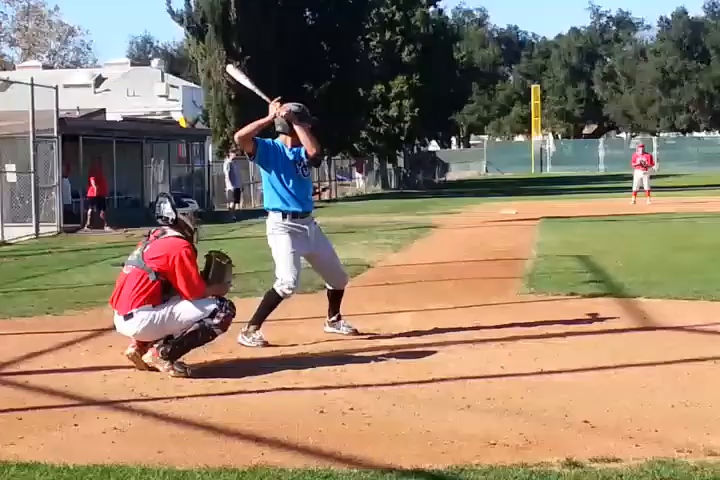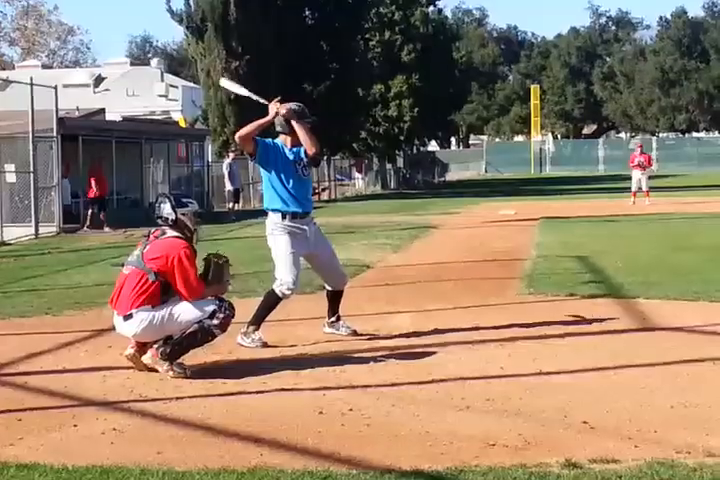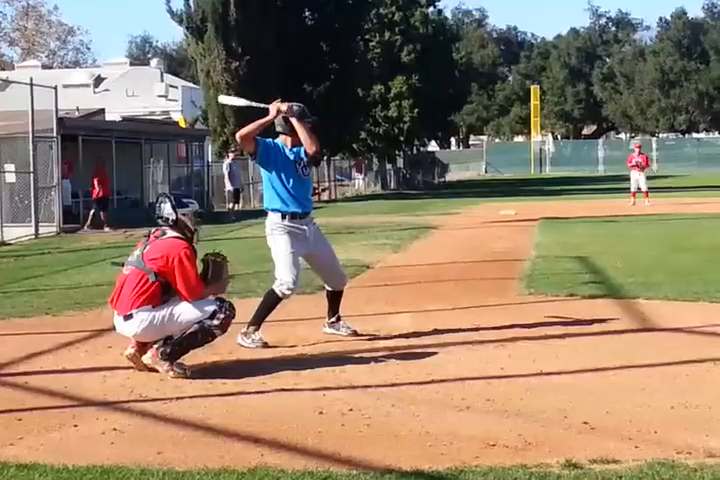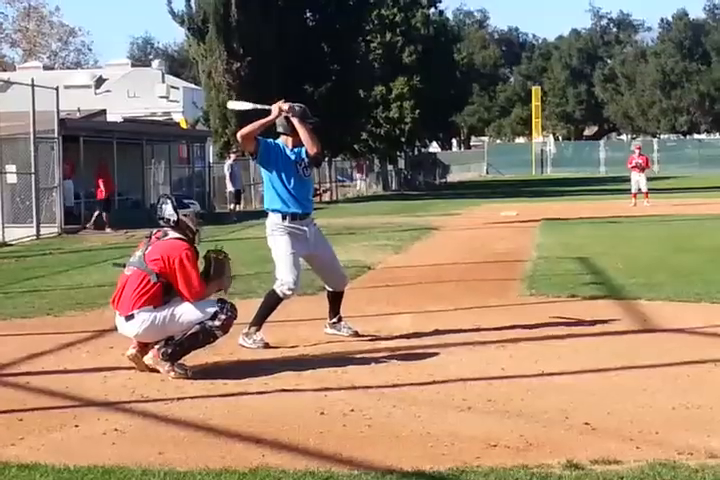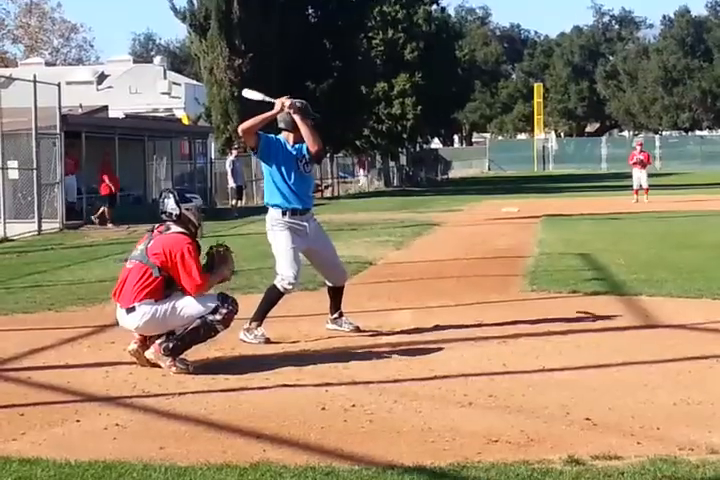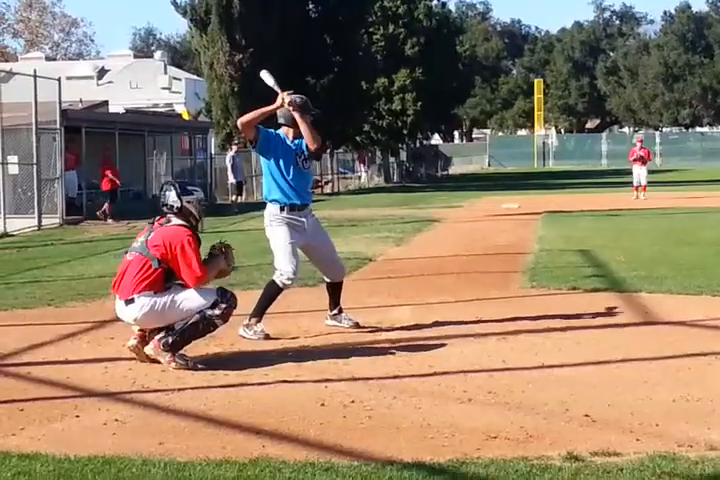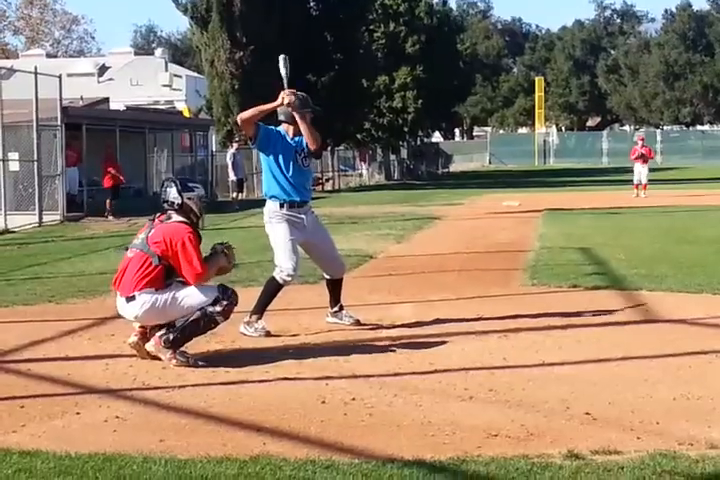
dt=0.1s
person 1, frame 1
left shoulder: (303, 152)
right shoulder: (268, 149)
left elbow: (315, 151)
right elbow: (239, 138)
left wrist: (293, 119)
right wrist: (269, 118)
left hip: (308, 224)
right hip: (282, 225)
left knee: (338, 276)
right knee: (287, 283)
left ankle: (334, 319)
right ankle: (250, 330)
person 1, frame 2
left shoulder: (303, 152)
right shoulder: (268, 148)
left elbow: (314, 150)
right elbow: (240, 138)
left wrist: (292, 118)
right wrist: (270, 118)
left hip: (308, 224)
right hip: (282, 225)
left knee: (337, 277)
right knee: (286, 283)
left ankle: (333, 320)
right ankle: (249, 331)
person 1, frame 3
left shoulder: (303, 151)
right shoulder: (268, 149)
left elbow: (314, 149)
right elbow: (241, 137)
left wrist: (293, 117)
right wrist: (271, 117)
left hip: (307, 224)
right hip: (281, 225)
left knee: (337, 277)
right knee: (286, 283)
left ankle: (333, 320)
right ankle: (249, 331)
person 1, frame 4
left shoulder: (303, 152)
right shoulder: (269, 149)
left elbow: (315, 149)
right elbow: (242, 137)
left wrist: (294, 116)
right wrist: (273, 116)
left hip: (307, 224)
right hip: (281, 226)
left knee: (337, 277)
right knee: (287, 284)
left ankle: (334, 321)
right ankle: (250, 331)
person 1, frame 5
left shoulder: (305, 148)
right shoulder: (270, 144)
left elbow: (316, 148)
right elbow: (243, 131)
left wrist: (296, 114)
right wrist: (275, 111)
left hip: (308, 220)
right hip: (281, 221)
left knee: (337, 272)
right knee: (287, 278)
left ankle: (335, 316)
right ankle: (252, 326)
person 1, frame 6
left shoulder: (303, 144)
right shoulder: (270, 139)
left elbow: (315, 145)
right elbow: (242, 123)
left wrist: (295, 111)
right wrist: (275, 106)
left hip: (306, 216)
right hip: (280, 217)
left knee: (335, 268)
right knee: (286, 273)
left ankle: (334, 313)
right ankle: (251, 323)
person 1, frame 7
left shoulder: (304, 140)
right shoulder: (269, 136)
left elbow: (315, 146)
right elbow: (242, 119)
left wrist: (294, 110)
right wrist: (277, 103)
left hip: (306, 212)
right hip: (279, 213)
left knee: (335, 265)
right knee: (286, 269)
left ankle: (335, 310)
right ankle: (252, 319)
person 2, frame 1
left shoulder: (152, 239)
right shoulder: (180, 246)
right elbow: (196, 293)
left wrist: (208, 282)
right wrist: (220, 288)
left hip: (123, 318)
right hip: (142, 320)
left knee: (180, 300)
right knee: (223, 310)
left ankle: (142, 345)
right ankle: (163, 353)
person 2, frame 2
left shoulder: (152, 239)
right shoulder: (179, 246)
right elbow: (195, 294)
left wrist: (207, 283)
right wrist: (219, 288)
left hip: (123, 318)
right hip: (141, 320)
left knee: (180, 301)
right knee: (223, 310)
left ankle: (141, 346)
right ankle: (162, 354)
person 2, frame 3
left shoulder: (151, 240)
right shoulder: (179, 247)
right elbow: (195, 294)
left wrist: (209, 285)
right wrist: (218, 286)
left hip: (123, 319)
right hip: (141, 320)
left knee: (180, 300)
right knee: (223, 311)
left ankle: (142, 346)
right ankle: (163, 354)
person 2, frame 4
left shoulder: (153, 240)
right shoulder: (181, 248)
right elbow: (196, 294)
left wrist: (208, 281)
right wrist: (219, 284)
left hip: (125, 319)
right hip: (142, 320)
left knee: (182, 302)
right knee: (225, 312)
left ankle: (143, 346)
right ankle: (164, 355)
person 2, frame 5
left shoulder: (156, 234)
right shoulder: (182, 242)
right elbow: (198, 287)
left wrist: (210, 275)
right wrist: (220, 273)
left hip: (126, 311)
right hip: (143, 314)
left knee: (183, 295)
right knee: (226, 306)
left ankle: (144, 341)
right ankle: (165, 350)
person 2, frame 6
left shoulder: (156, 227)
right shoulder: (182, 234)
right elbow: (198, 279)
left wrist: (209, 266)
right wrist: (217, 264)
left hip: (125, 304)
right hip: (142, 306)
left knee: (182, 290)
right knee: (225, 300)
left ankle: (144, 336)
right ankle: (165, 345)
person 2, frame 7
left shoulder: (157, 223)
right shoulder: (182, 231)
right elbow: (198, 277)
left wrist: (210, 264)
right wrist: (217, 261)
left hip: (126, 301)
right hip: (143, 302)
left knee: (184, 287)
right knee: (226, 297)
left ankle: (145, 333)
right ankle: (166, 343)
